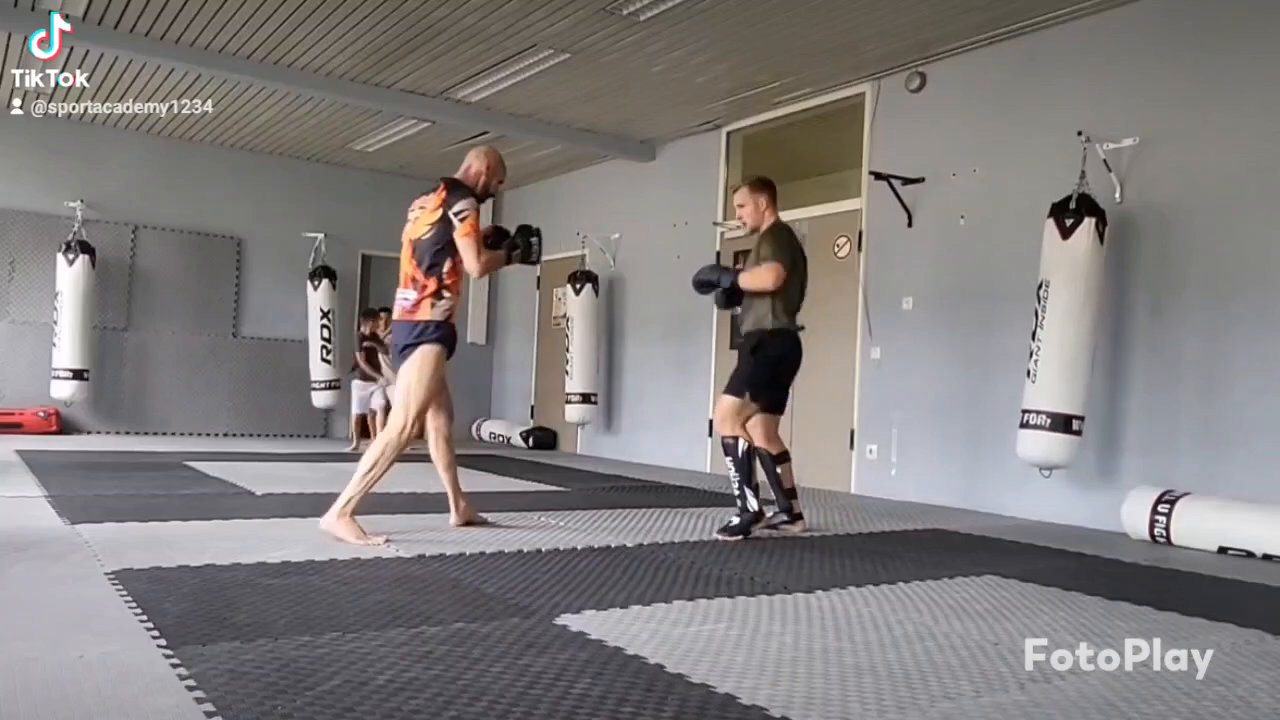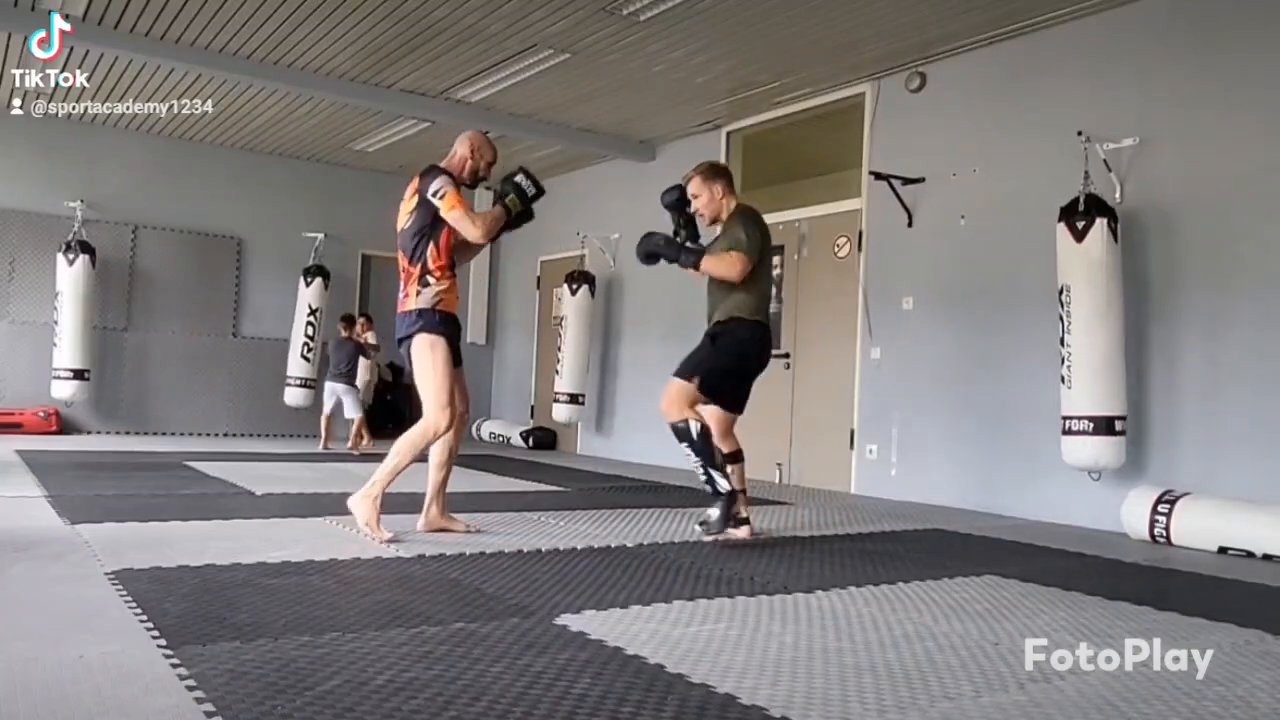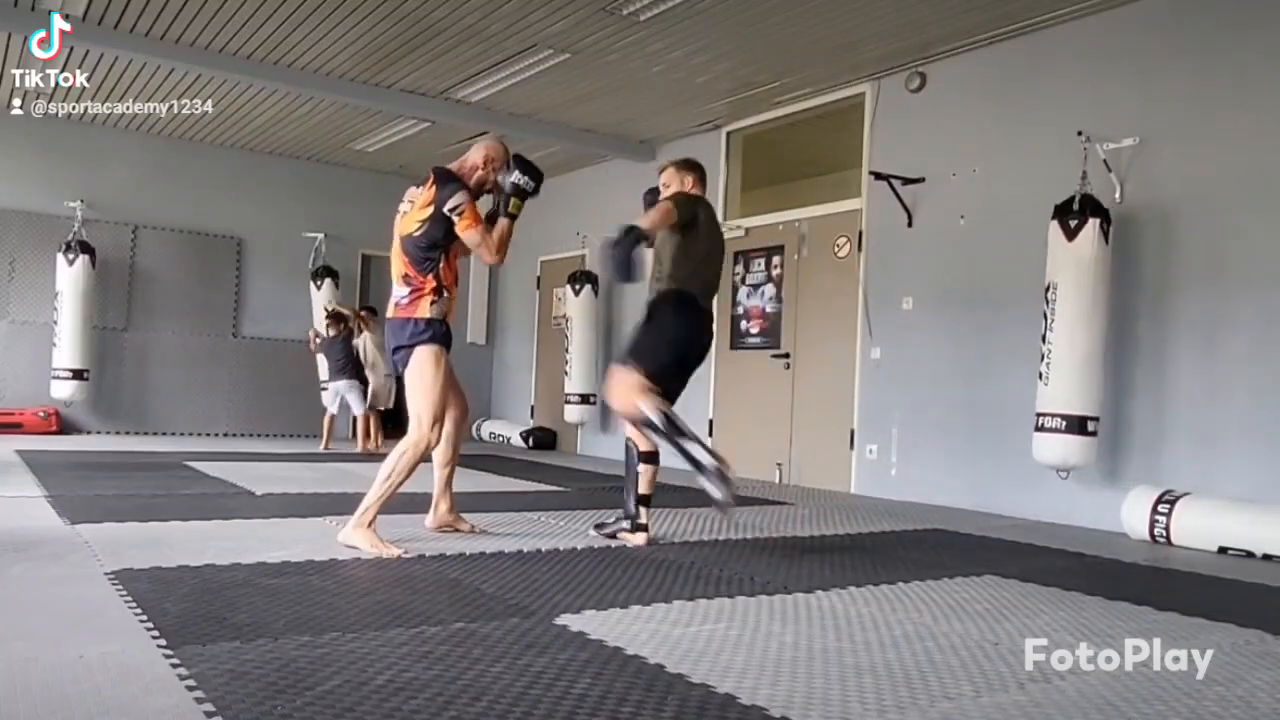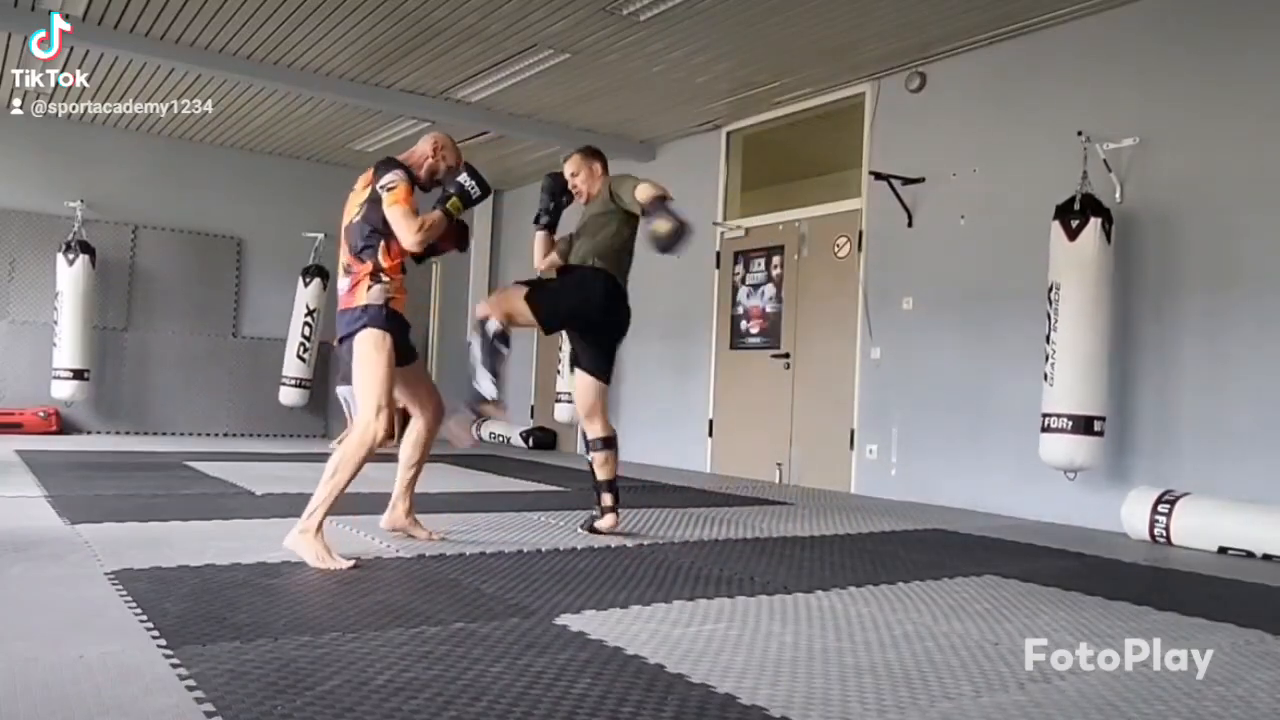
dt=1s
person 1, frame 1
left shoulder: (424, 202)
right shoulder: (462, 202)
right elbow: (476, 267)
left wrist: (482, 243)
right wrist: (511, 252)
left hip: (408, 322)
right hip: (428, 325)
left knee: (441, 418)
right knee: (404, 424)
left ankle: (459, 507)
right ankle: (341, 511)
person 1, frame 2
left shoulder: (436, 190)
right shoulder: (436, 182)
left elbow: (457, 253)
right elbow: (477, 231)
left wrist: (497, 223)
right wrist: (508, 202)
left hip: (437, 317)
right hip: (424, 316)
left knee: (458, 416)
right knee: (439, 418)
left ankle: (434, 511)
right ankle: (369, 494)
person 1, frame 3
left shoulder: (426, 189)
right shoulder: (451, 193)
right elbow: (493, 254)
left wrist: (501, 207)
right wrist: (514, 202)
left hip: (413, 321)
right hip: (420, 324)
left knee: (456, 411)
right knee: (425, 432)
left ankle: (442, 508)
right ankle: (360, 524)
person 1, frame 4
left shoulder: (384, 183)
right shoulder: (392, 175)
right elbow: (413, 237)
left wrist: (436, 245)
right wrist: (454, 204)
left hip: (385, 315)
right hip: (368, 313)
left knee: (429, 410)
right knee: (372, 424)
left ankle: (400, 510)
right ankle: (307, 529)
person 2, frame 1
left shoulder: (775, 238)
right shoulder: (786, 242)
left elbow: (771, 278)
left wrist: (727, 278)
right wrist: (739, 294)
left hip: (770, 344)
right hip: (778, 344)
left knee: (726, 417)
right knee: (760, 430)
left ankle: (749, 509)
right ankle: (790, 512)
person 2, frame 2
left shoulder: (744, 219)
right shoulder: (732, 227)
left elbow: (735, 269)
right elbow: (704, 266)
left wrist: (678, 252)
right wrist: (682, 227)
left hip: (737, 334)
right hip: (735, 336)
left knee: (674, 402)
right knee: (716, 425)
left ankle: (723, 490)
right ankle: (736, 514)
person 2, frame 3
left shoulder: (690, 203)
right shoulder: (700, 228)
left elbow: (664, 213)
left wrist: (634, 231)
right wrist: (651, 235)
left hip: (673, 315)
right hip: (691, 323)
left knee: (623, 392)
right knee: (633, 421)
left ankle: (705, 461)
right ankle: (634, 521)
person 2, frame 4
left shoulder: (617, 189)
right shoulder: (584, 227)
left elbow: (651, 191)
right elbow: (543, 263)
left wrist: (658, 208)
right wrist: (548, 213)
left hip: (589, 288)
right hip: (609, 310)
left knee: (492, 309)
right knee: (591, 413)
left ankle: (486, 398)
right ankle: (607, 507)
